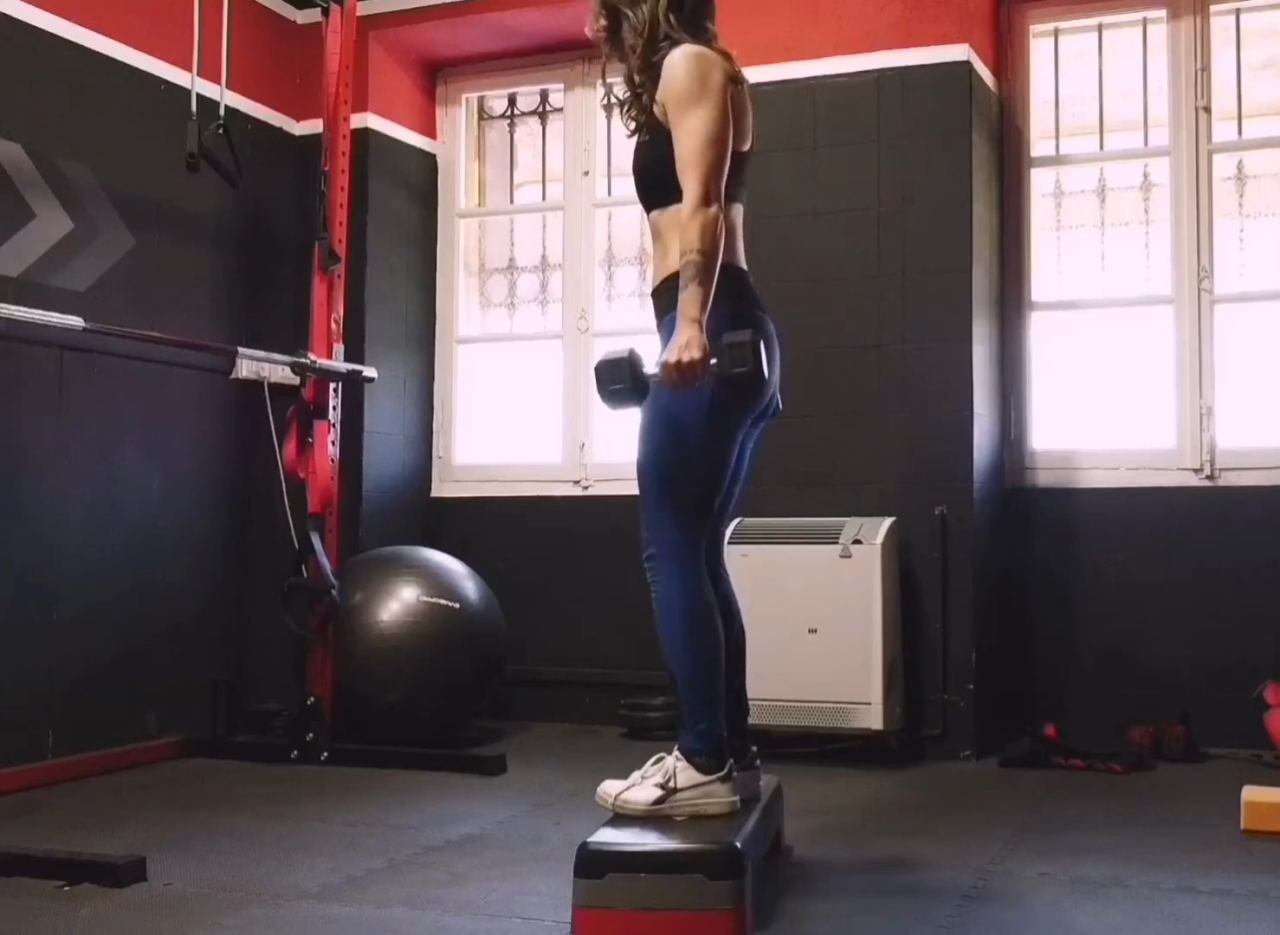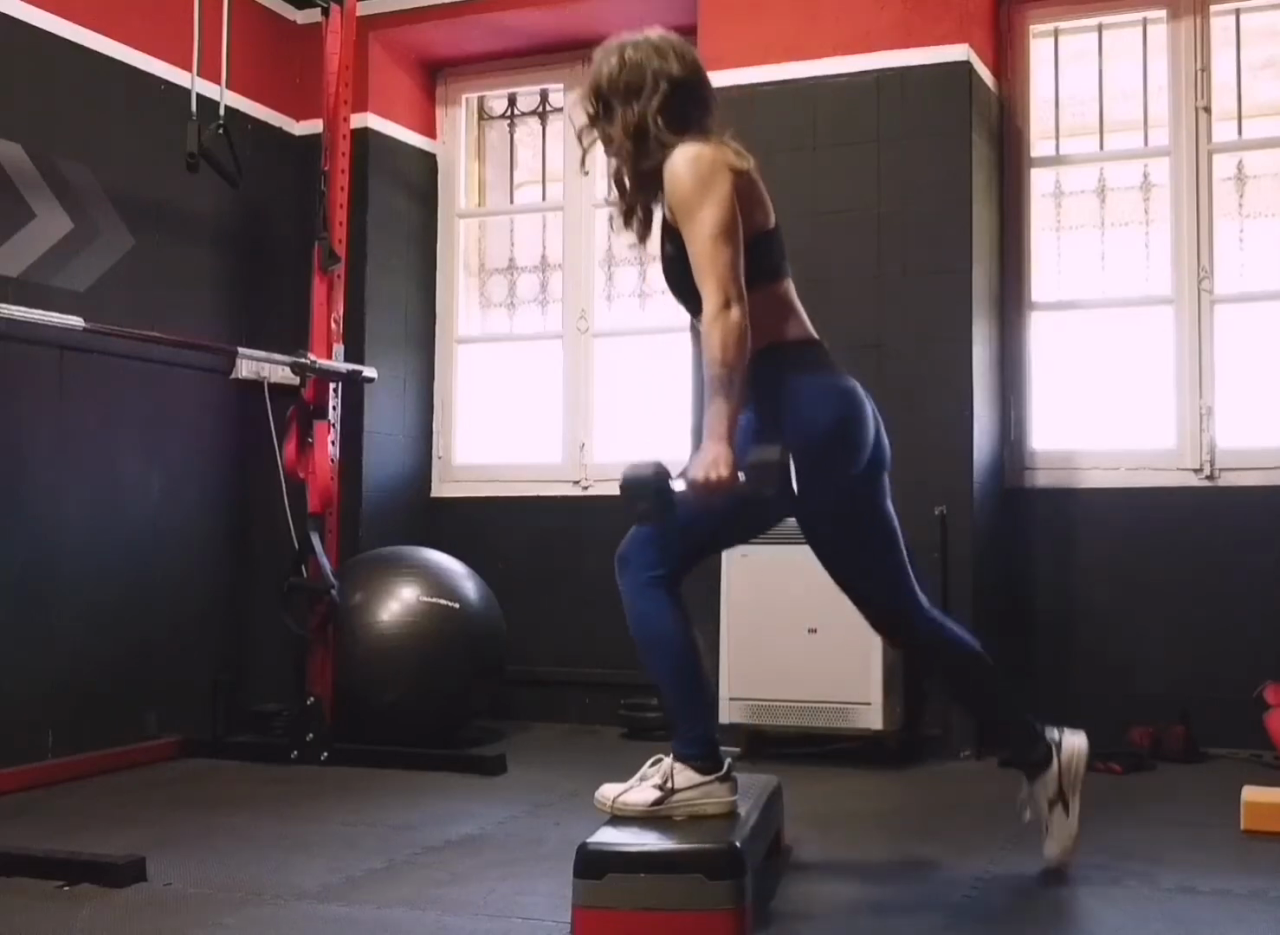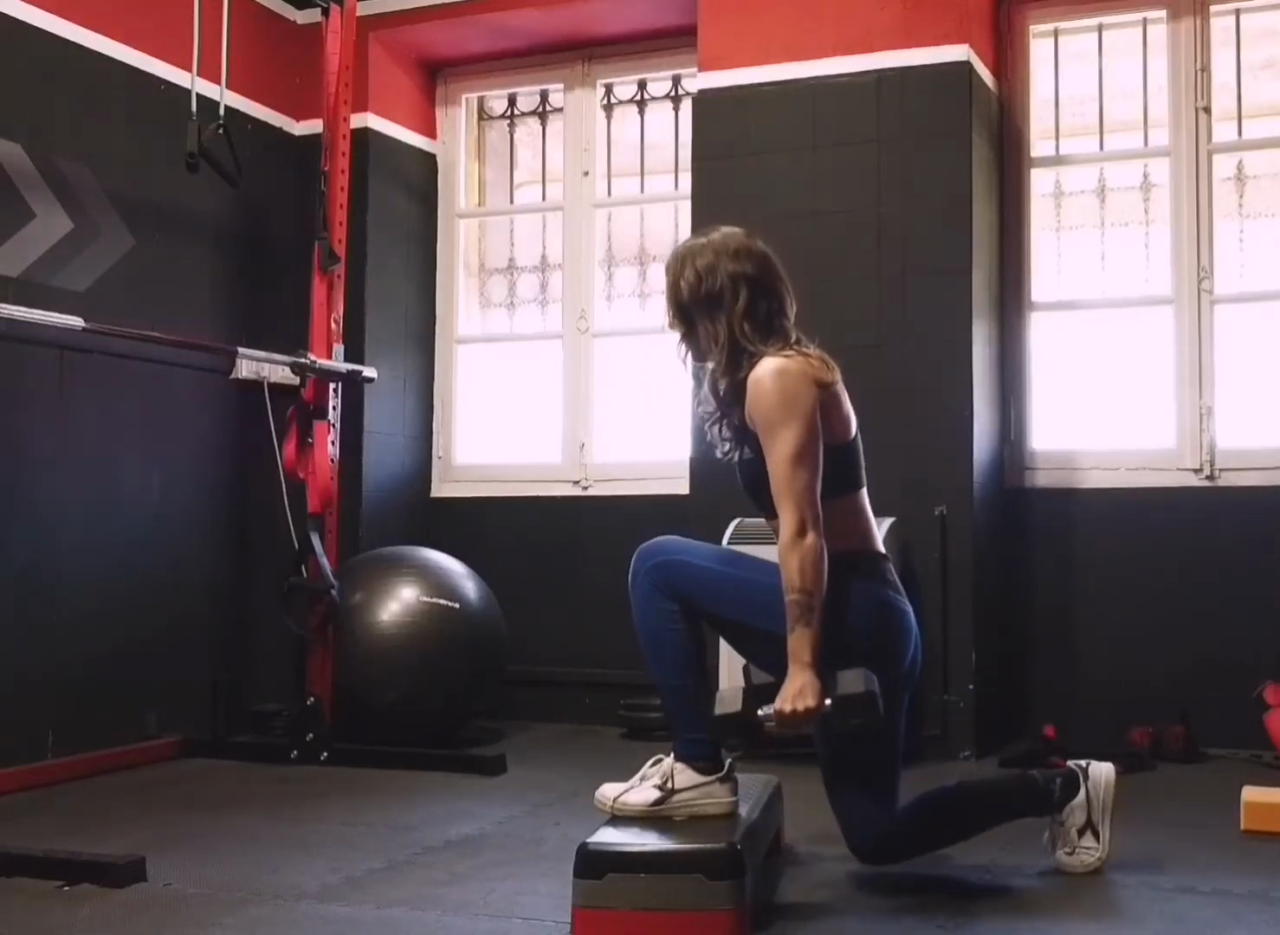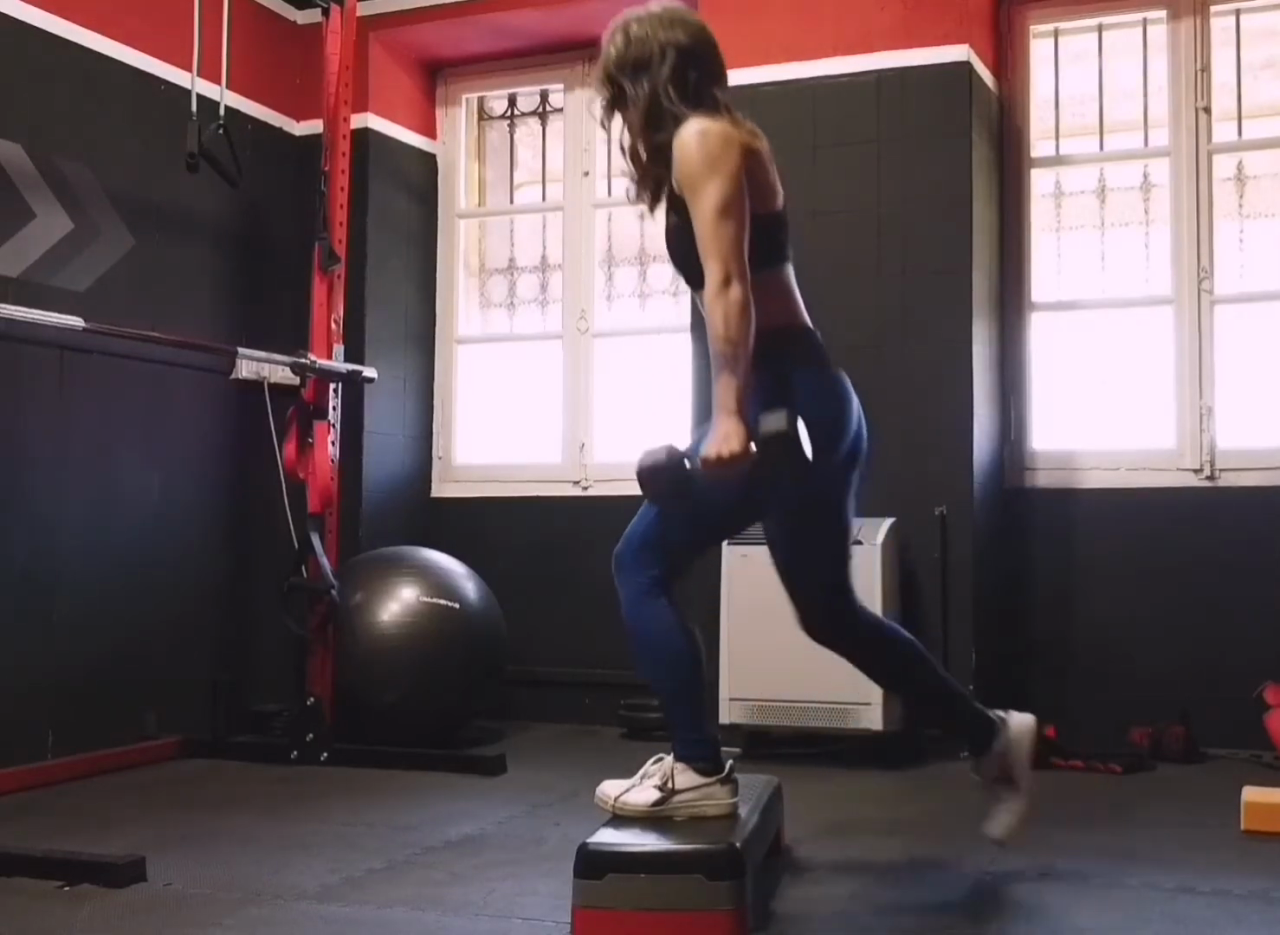
dt=1s
person 1, frame 1
right shoulder: (686, 75)
left elbow: (703, 205)
left wrist: (692, 324)
left hip: (710, 333)
right hip: (724, 337)
left knee: (672, 551)
right knee: (696, 554)
left ankle: (704, 764)
right ankle: (729, 752)
person 1, frame 2
left shoulder: (690, 162)
right shoulder: (702, 165)
left elbow: (726, 314)
left wrist: (717, 438)
right wrist: (730, 426)
left hip: (801, 409)
right hip: (825, 409)
left knee: (648, 566)
right knee: (902, 613)
left ankle: (694, 773)
right ankle: (1045, 754)
person 1, frame 3
left shoulder: (775, 376)
right shoulder: (786, 368)
left elbow: (802, 531)
left wrist: (802, 666)
left hip: (850, 611)
right hip: (860, 607)
left knee: (660, 568)
right knee: (877, 835)
left ankle: (697, 772)
right ankle: (1065, 788)
person 1, frame 4
left shoulder: (701, 138)
right shoulder: (718, 141)
left elbow: (729, 290)
left wrist: (726, 420)
right wrist: (732, 414)
left hip: (779, 400)
right hip: (813, 400)
left knee: (642, 565)
right knee: (829, 611)
left ankle: (696, 773)
right ankle: (990, 736)
